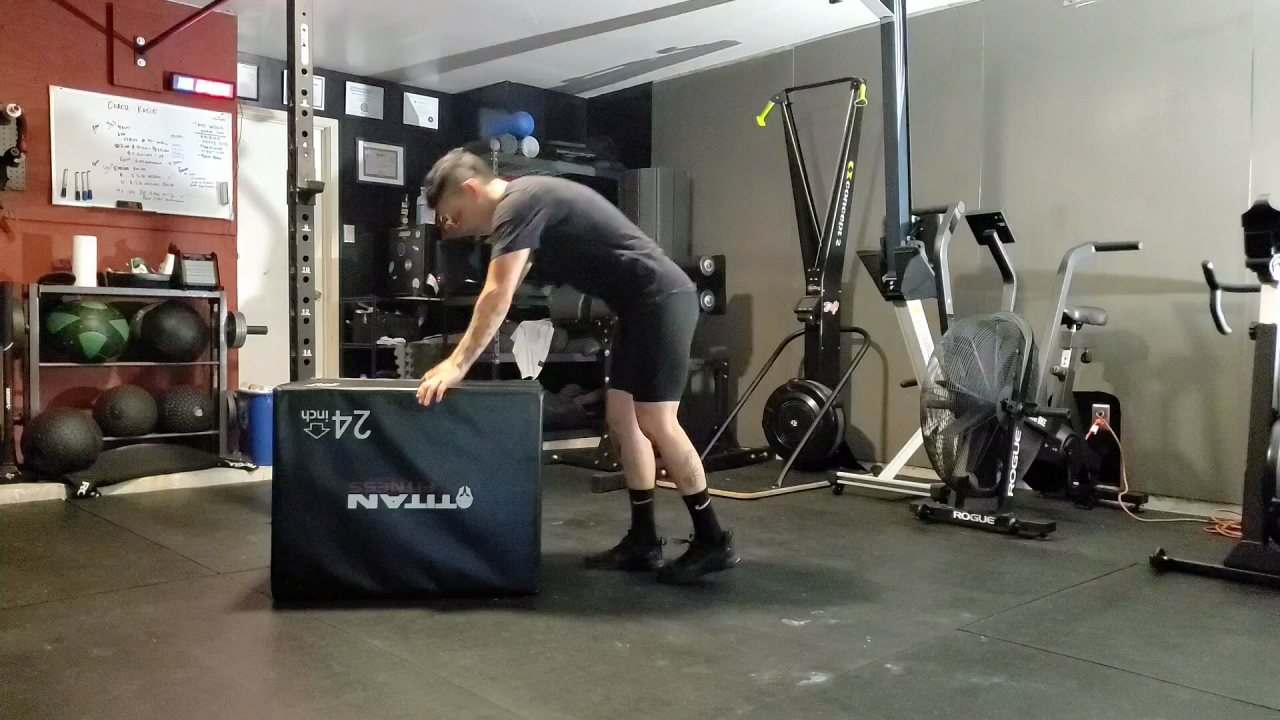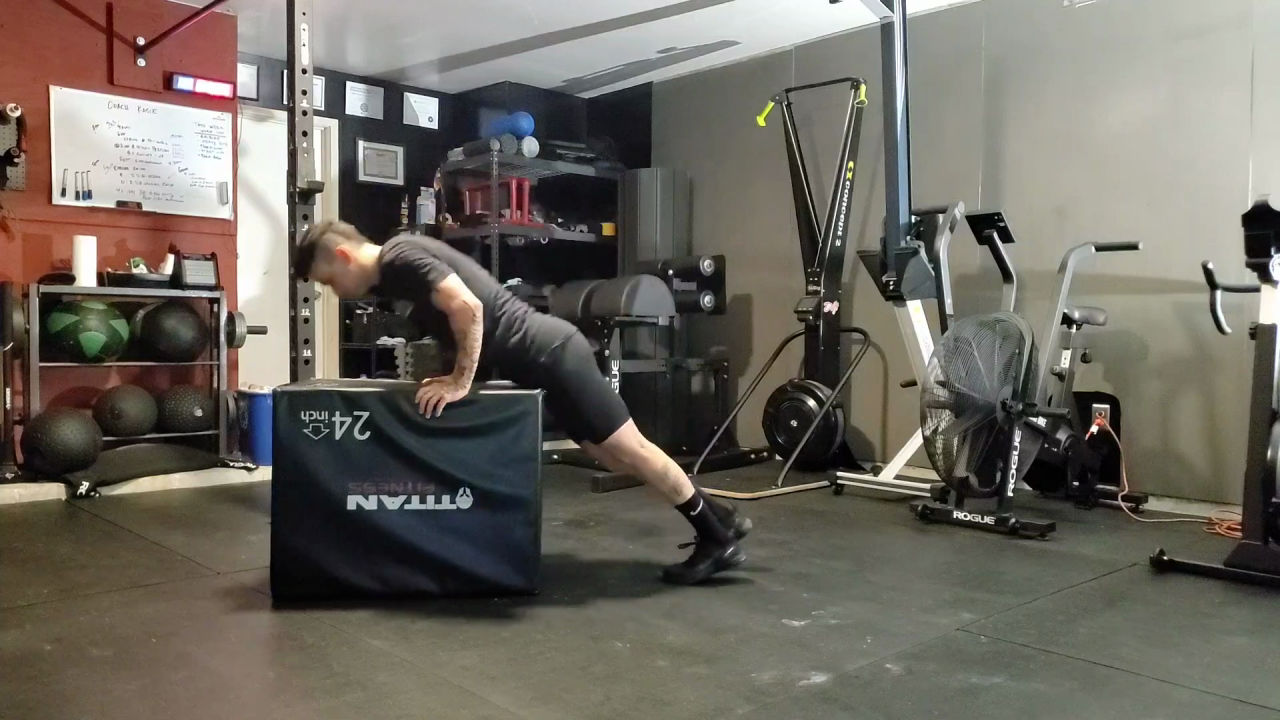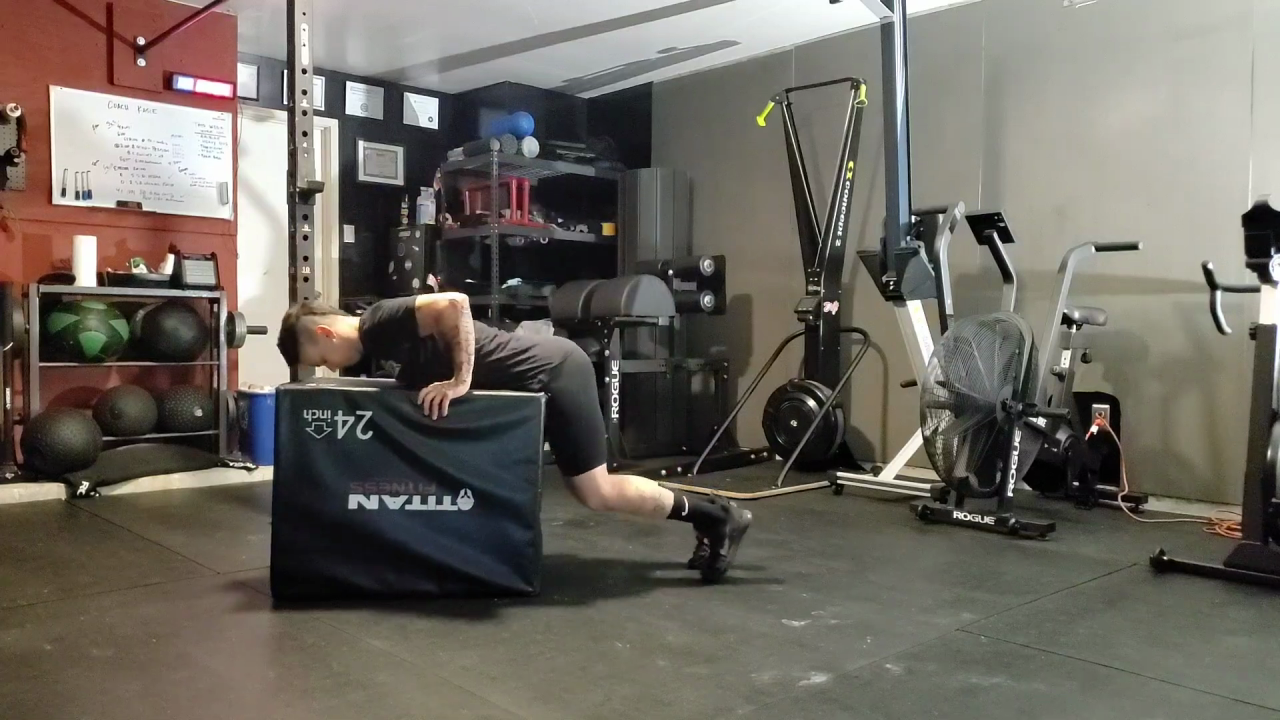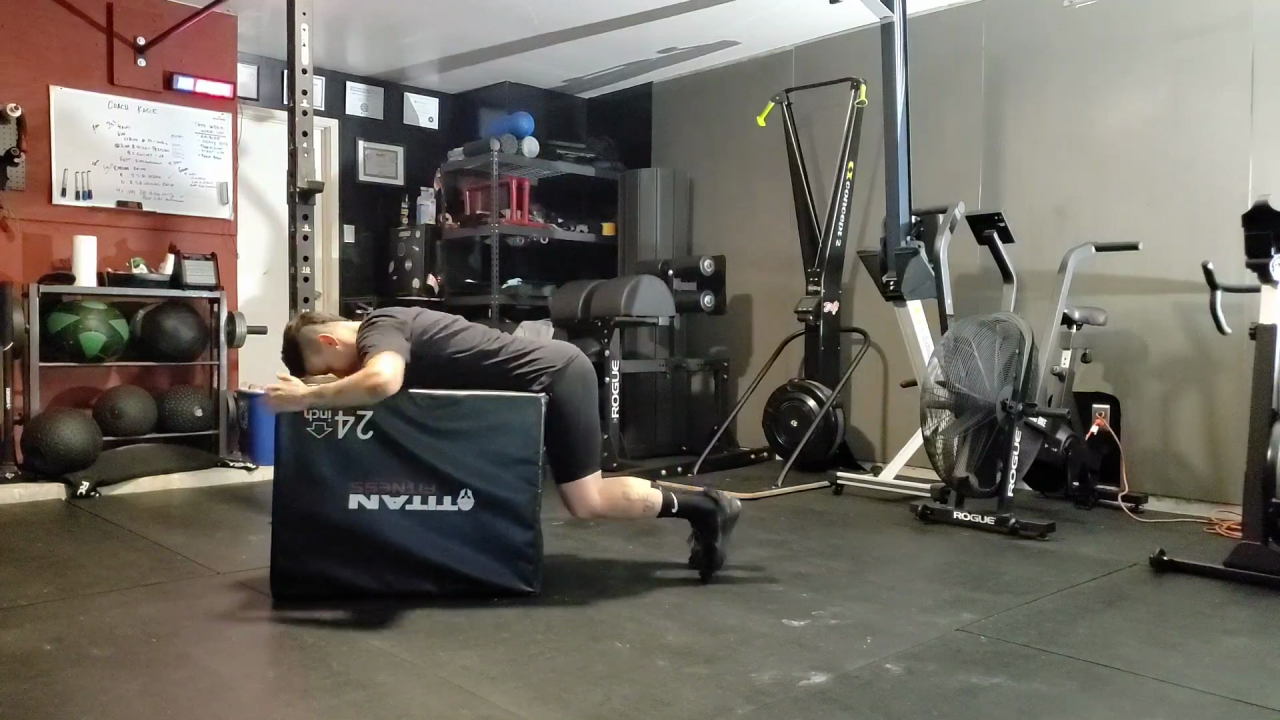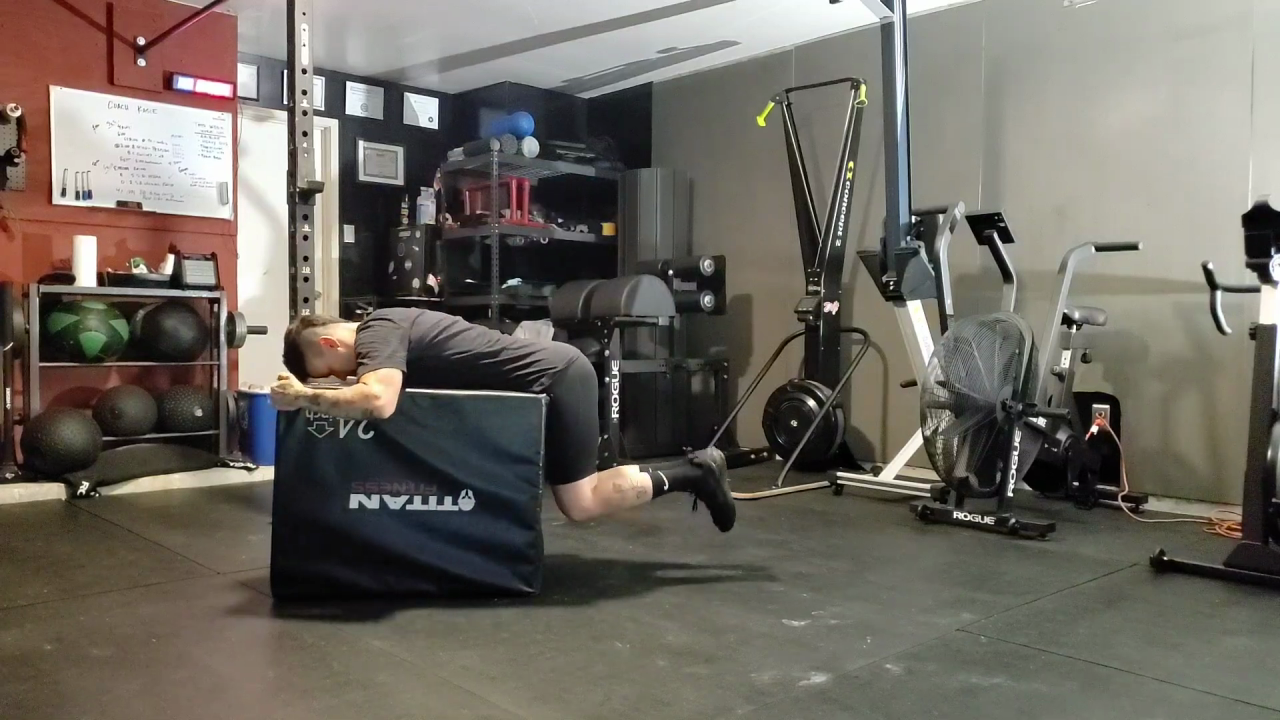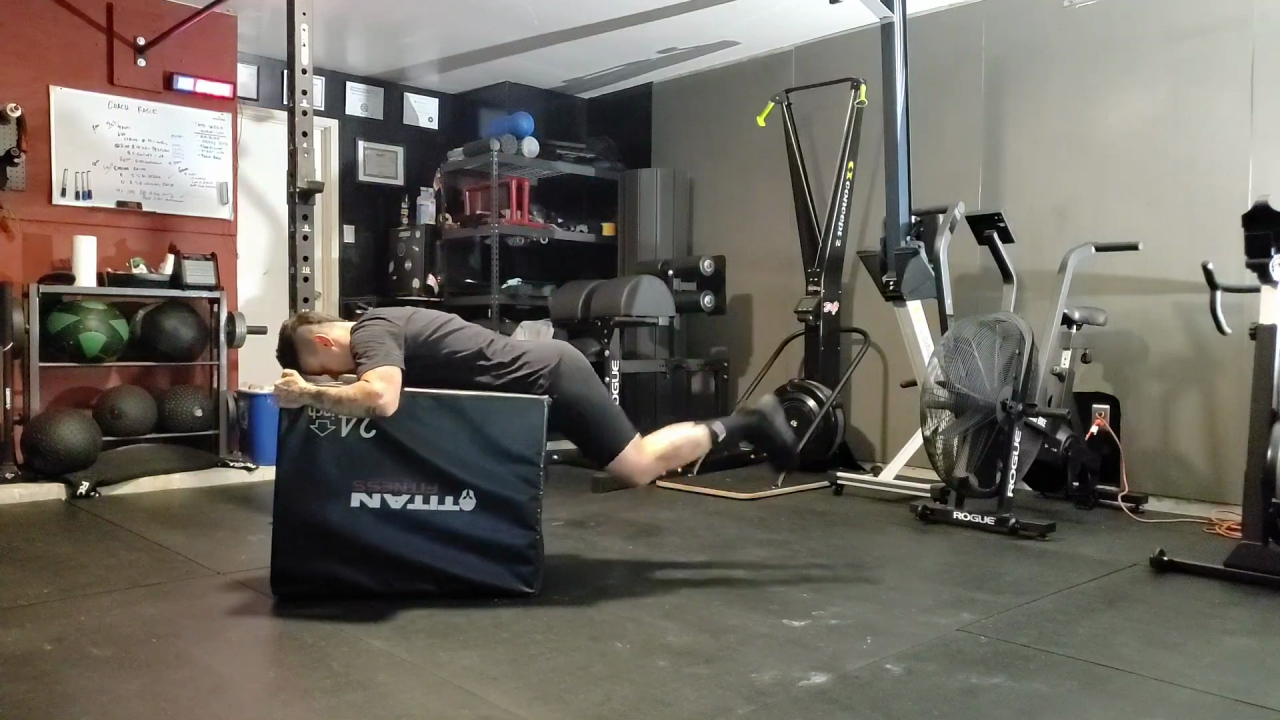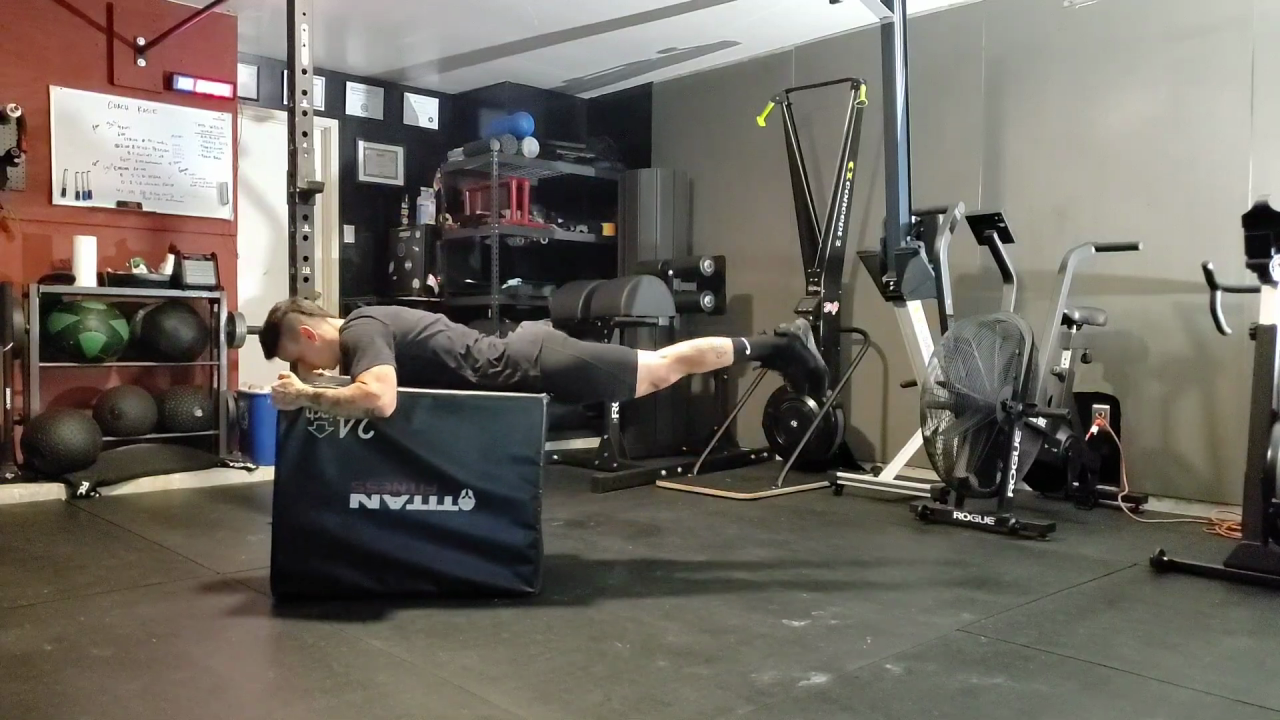
dt=0.7s
person 1, frame 1
left shoulder: (519, 203)
right shoulder: (521, 203)
left elbow: (499, 295)
right elbow: (502, 293)
left wrist: (458, 364)
left hip: (662, 298)
right hip: (641, 304)
left knee: (657, 423)
right knee: (623, 418)
left ankle: (714, 541)
right ankle: (642, 541)
person 1, frame 2
left shoulder: (400, 257)
right shoulder: (397, 266)
left elbow: (467, 310)
left wrist: (460, 382)
right wrist: (455, 376)
left hip: (548, 353)
right hip: (546, 350)
left knee: (626, 447)
right knee: (611, 452)
left ankle: (718, 538)
right ankle: (720, 518)
person 1, frame 3
left shoulder: (378, 323)
right shoulder: (381, 346)
left elbow: (454, 305)
left wrist: (461, 381)
left hip: (553, 372)
right hip: (547, 373)
left knee: (595, 493)
right knee: (592, 489)
left ankle: (719, 517)
right ankle: (709, 518)
person 1, frame 4
left shoulder: (377, 328)
right shoulder: (385, 333)
left elbow: (383, 380)
left wrist: (308, 397)
right wrist: (338, 389)
left hip: (554, 377)
right hip: (553, 372)
left knee: (585, 501)
right knee: (587, 492)
left ankle: (708, 508)
right ankle: (700, 508)
person 1, frame 5
left shoulder: (376, 333)
right shoulder: (386, 328)
left elbow: (379, 401)
left wrist: (305, 397)
right wrist: (317, 392)
left hip: (556, 378)
right hip: (553, 373)
left knee: (580, 504)
right knee: (580, 492)
left ankle: (694, 473)
right ankle: (690, 471)
person 1, frame 6
left shoulder: (370, 333)
right shoulder: (382, 326)
left elbow: (382, 399)
right elbow: (384, 390)
left wrist: (308, 393)
right wrist: (323, 392)
left hip: (546, 377)
right hip: (543, 367)
left knee: (638, 466)
right knee: (633, 459)
left ankle: (744, 425)
right ankle: (742, 425)
person 1, frame 7
left shoulder: (360, 332)
right shoulder: (367, 330)
left elbow: (380, 400)
right elbow: (380, 386)
left wrist: (305, 396)
right wrist: (312, 386)
left hip: (534, 367)
right hip: (524, 358)
left knee: (664, 368)
right knee: (660, 369)
left ankle: (775, 345)
right ankle: (777, 346)
